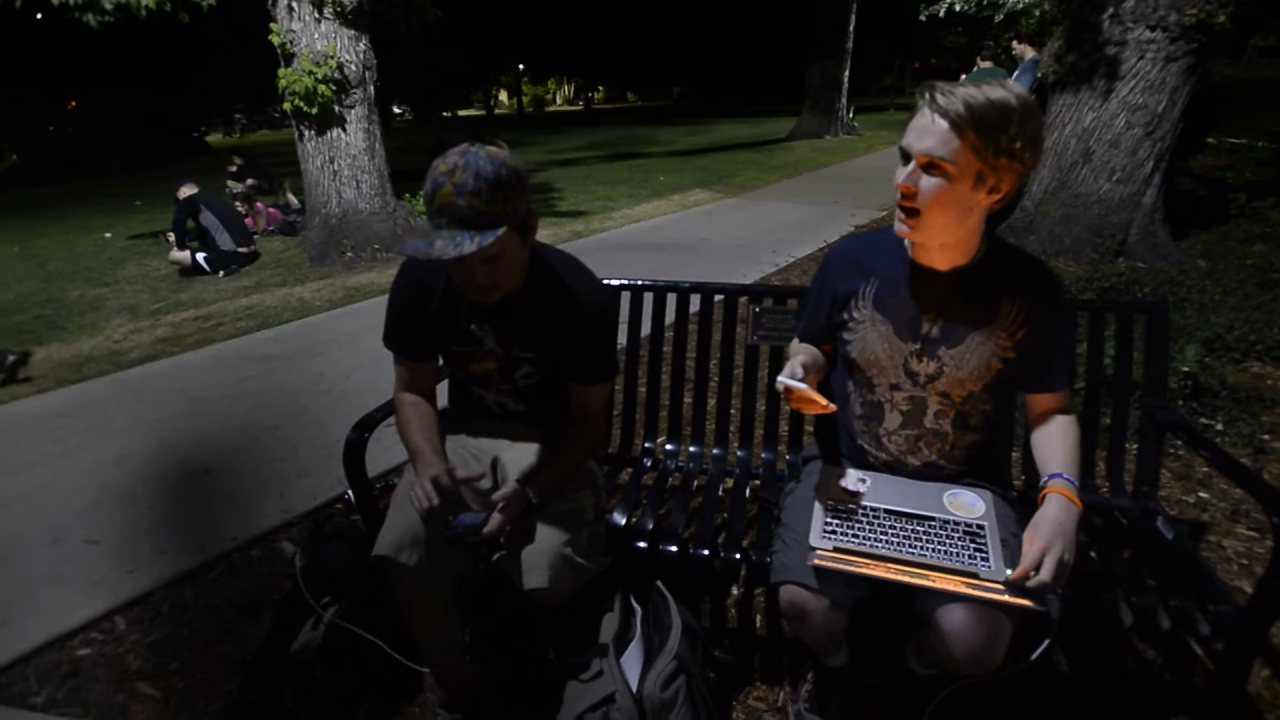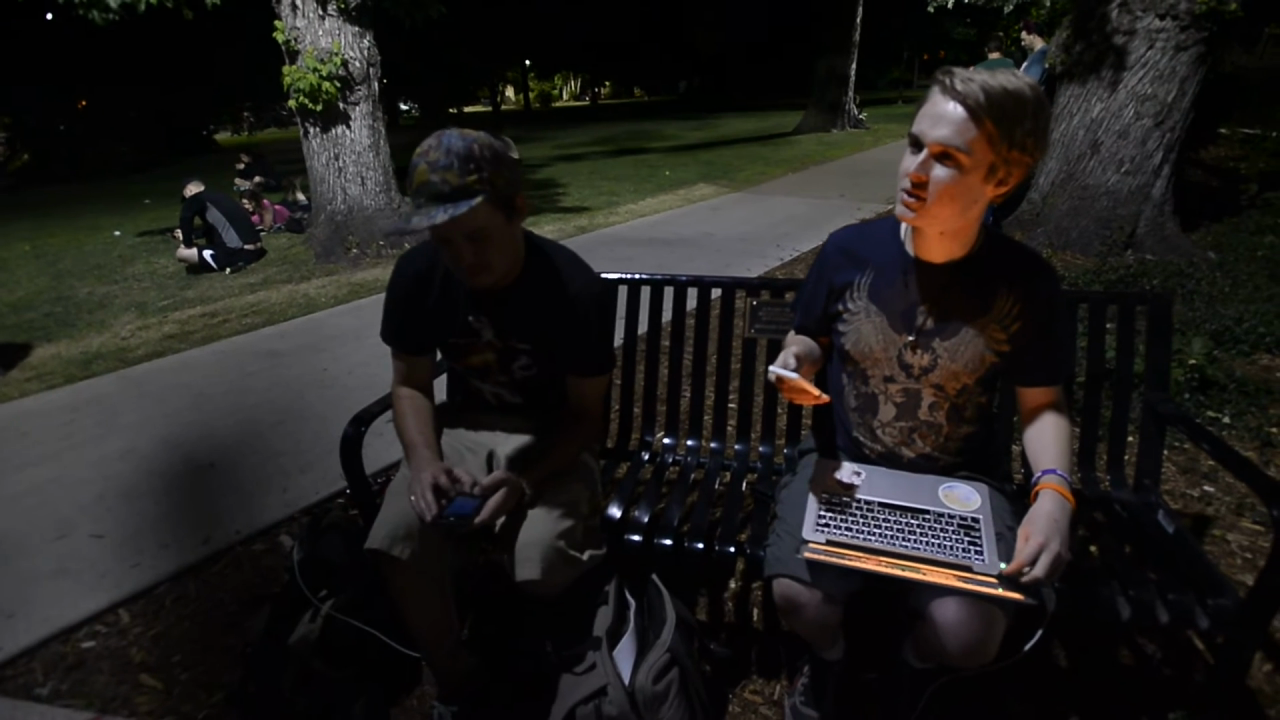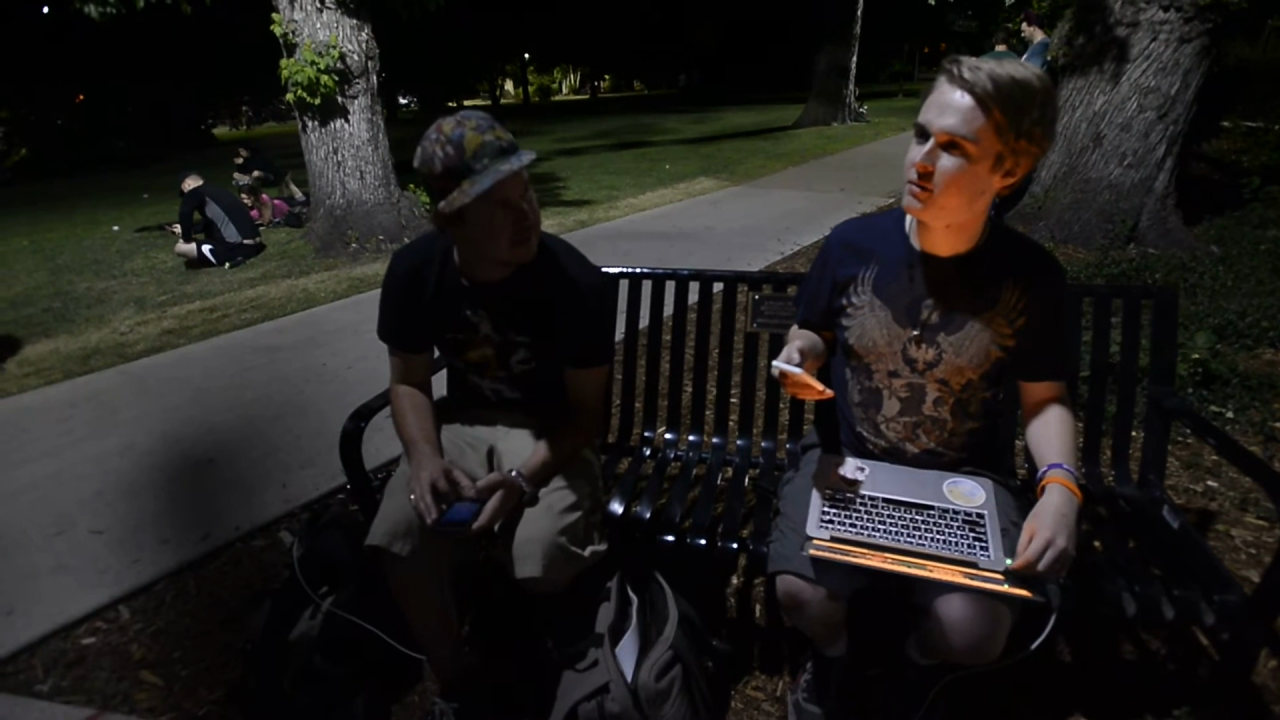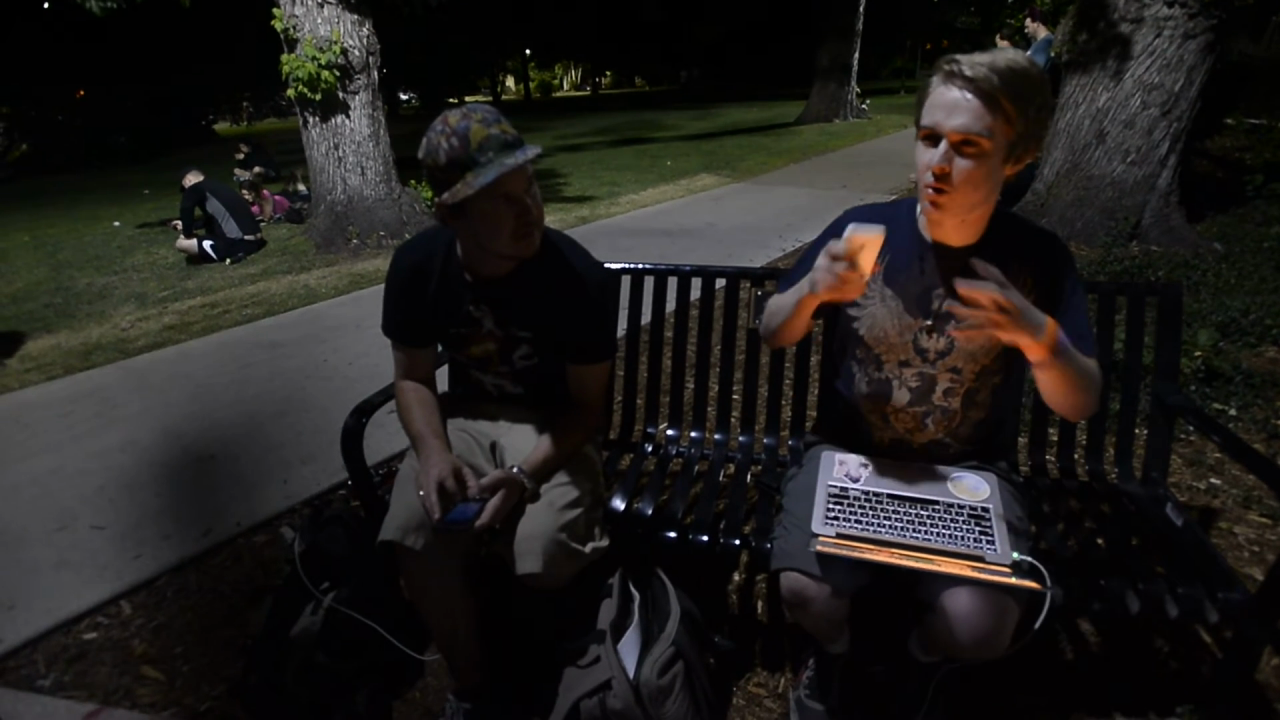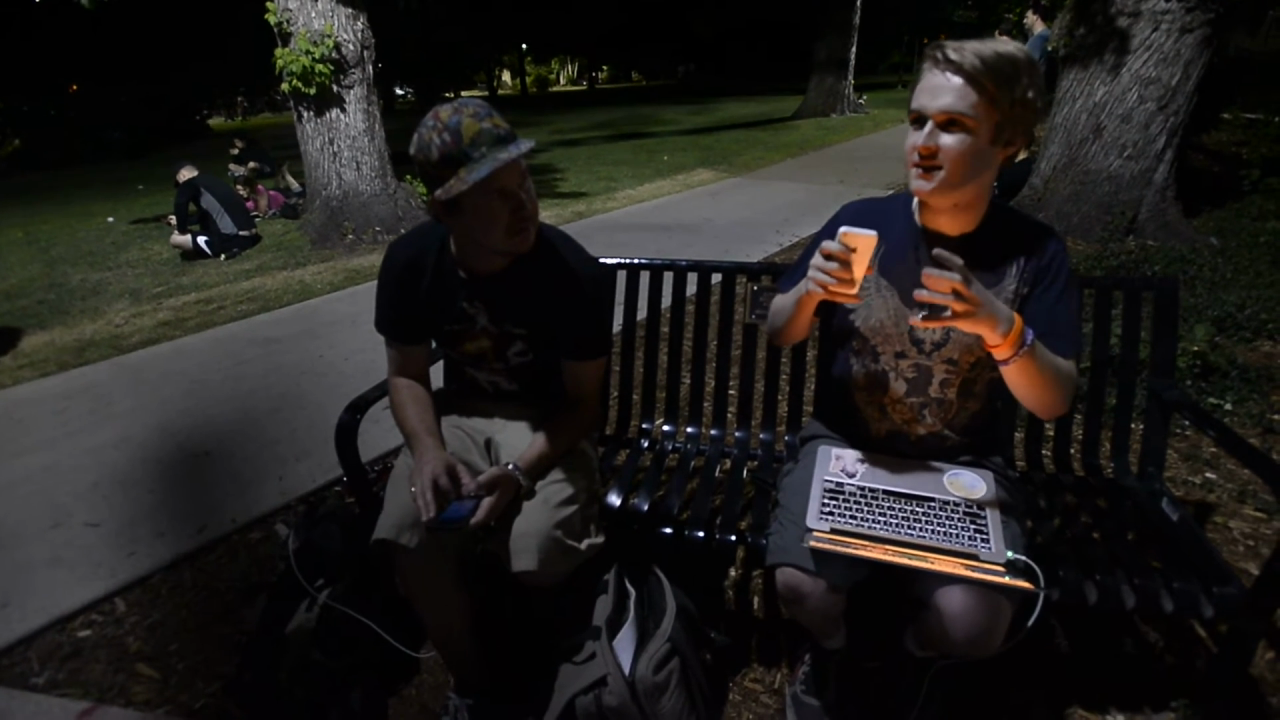
dt=1s
person 1, frame 1
left shoulder: (1030, 289)
right shoulder: (853, 260)
left elbow: (1050, 409)
right elbow: (813, 347)
left wrist: (1061, 495)
right wrist: (803, 368)
left hip: (963, 492)
right hip: (848, 473)
left knee: (973, 641)
right knee: (804, 605)
right ankle: (833, 664)
person 1, frame 2
left shoulder: (1025, 281)
right shoulder: (849, 251)
left elbow: (1041, 405)
right elbow: (810, 341)
left wrist: (1054, 491)
right wrist: (798, 361)
left hip: (960, 483)
right hip: (844, 466)
left knee: (967, 634)
right knee: (798, 598)
right ankle: (830, 657)
person 1, frame 3
left shoulder: (1031, 275)
right shoulder: (853, 244)
left elbow: (1044, 398)
right elbow: (813, 334)
left wrist: (1060, 487)
right wrist: (801, 355)
left hip: (964, 479)
right hip: (846, 460)
left knee: (972, 632)
right knee: (802, 595)
right ankle: (832, 657)
person 1, frame 4
left shoulder: (1039, 258)
right shoulder: (863, 228)
left elbow: (1083, 399)
right elbow: (774, 332)
left wrist: (1035, 334)
right wrist: (812, 291)
left hip: (966, 470)
right hip: (848, 450)
left knee: (980, 626)
right knee: (806, 592)
left ankle: (914, 662)
right ankle: (834, 652)
person 1, frame 5
left shoulder: (1035, 252)
right shoulder: (861, 221)
left elbow: (1055, 400)
right elbow: (780, 335)
left wrist: (999, 327)
right wrist: (808, 292)
left hip: (961, 463)
right hip: (845, 444)
left knee: (975, 625)
right knee: (801, 586)
left ankle: (908, 656)
right ankle: (831, 646)
person 2, frame 1
left shoulder: (578, 296)
right shoulder: (419, 281)
left elbow: (590, 420)
right elbow: (412, 390)
left wrist: (531, 489)
right wrist: (428, 462)
left hip: (552, 442)
right hip: (467, 433)
left knee: (550, 575)
right knee: (404, 552)
person 2, frame 2
left shoulder: (575, 289)
right shoulder: (416, 274)
left elbow: (588, 414)
right elbow: (410, 384)
left wrist: (524, 481)
right wrist: (424, 461)
left hip: (551, 435)
right hip: (464, 425)
left knee: (543, 567)
right knee: (397, 544)
person 2, frame 3
left shoulder: (576, 282)
right shoulder: (414, 270)
left elbow: (586, 409)
right elbow: (408, 381)
left wrist: (523, 479)
right wrist: (424, 458)
left hip: (551, 431)
right hip: (464, 422)
left knee: (543, 564)
right knee: (399, 541)
person 2, frame 4
left shoulder: (578, 277)
right shoulder: (417, 265)
left elbow: (587, 405)
right elbow: (412, 376)
left wrist: (525, 475)
right wrist: (433, 453)
left hip: (553, 426)
right hip: (468, 417)
left knee: (543, 559)
right knee: (413, 537)
person 2, frame 5
left shoulder: (573, 273)
right shoulder: (410, 262)
left elbow: (583, 401)
right elbow: (406, 373)
left wrist: (521, 473)
right wrist: (428, 451)
left hip: (549, 422)
right hip: (462, 413)
left knee: (539, 558)
right knee: (409, 539)
